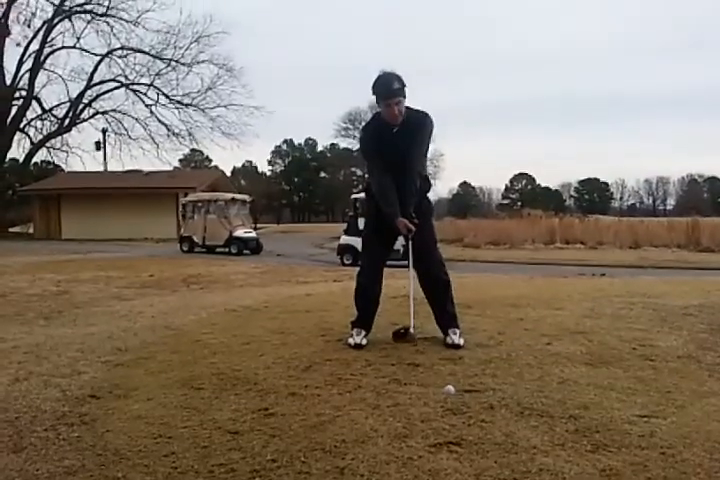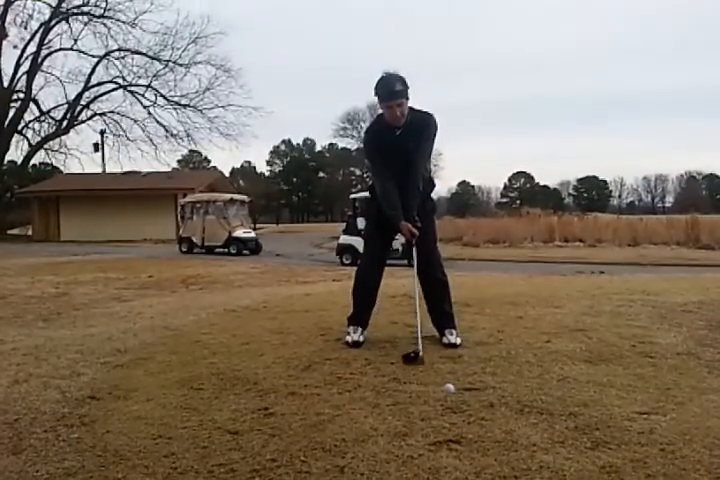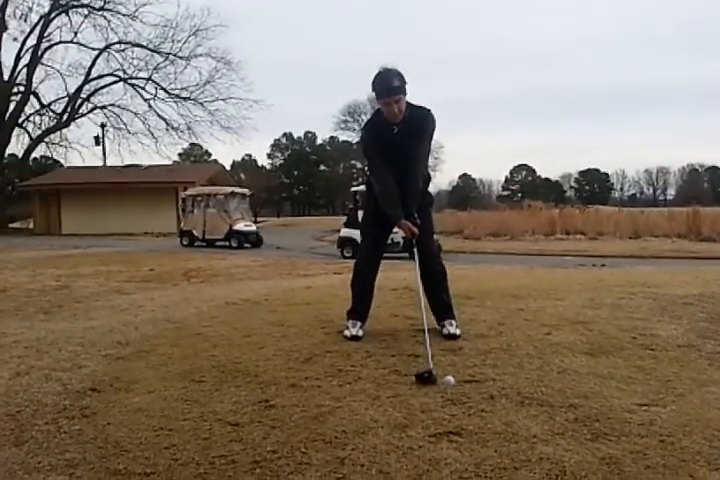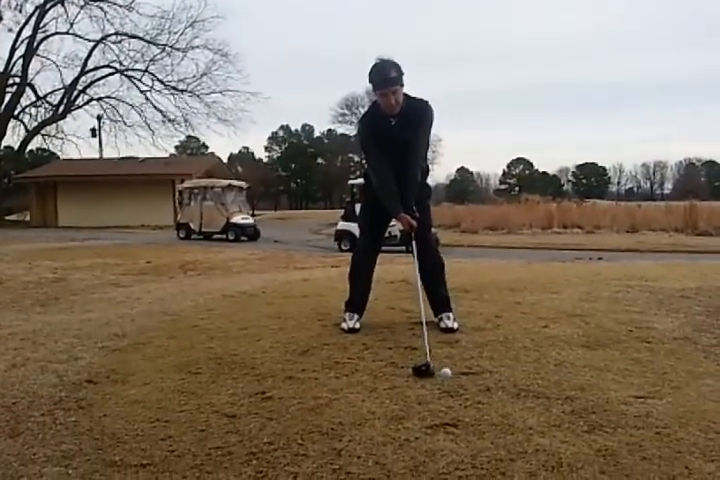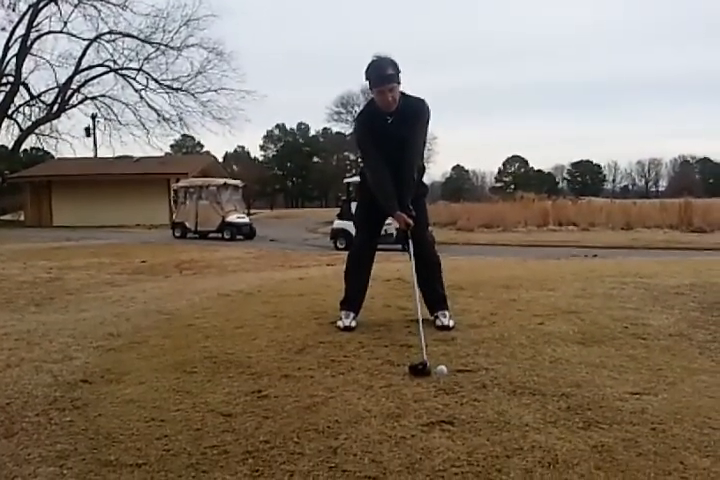
dt=1s
person 1, frame 1
left shoulder: (421, 122)
right shoulder: (370, 132)
left elbow: (414, 168)
right elbow: (378, 177)
left wrist: (407, 211)
right wrist: (395, 217)
left hip: (415, 200)
right hip: (381, 204)
left knee: (430, 262)
right knee: (371, 263)
left ankle: (450, 326)
right ankle: (361, 326)
person 1, frame 2
left shoulder: (425, 123)
right shoulder: (373, 133)
left elbow: (417, 171)
right elbow: (383, 179)
left wrist: (411, 214)
right wrist: (398, 220)
left hip: (419, 200)
right hip: (383, 202)
left knee: (430, 261)
right knee: (371, 261)
left ankle: (446, 326)
right ankle: (357, 323)
person 1, frame 3
left shoulder: (423, 119)
right shoulder: (371, 130)
left elbow: (417, 167)
right elbow: (381, 177)
left wrist: (410, 212)
right wrist: (398, 218)
left hip: (416, 194)
right hip: (381, 197)
left knee: (429, 253)
right knee: (368, 254)
left ankle: (446, 317)
right ankle: (356, 317)
person 1, frame 4
left shoulder: (421, 111)
right shoulder: (368, 122)
left elbow: (416, 160)
right elbow: (378, 170)
left wrist: (409, 205)
right wrist: (397, 211)
left hip: (414, 187)
right hip: (379, 189)
left knee: (426, 245)
right knee: (366, 246)
left ankle: (443, 310)
right ankle: (353, 310)
person 1, frame 5
left shoulder: (417, 109)
right shoulder: (364, 120)
left elbow: (412, 159)
right elbow: (374, 168)
left wrist: (405, 203)
right wrist: (393, 210)
left hip: (410, 185)
right hip: (375, 188)
left knee: (423, 243)
right knee: (363, 243)
left ankle: (439, 308)
right ankle: (349, 308)
